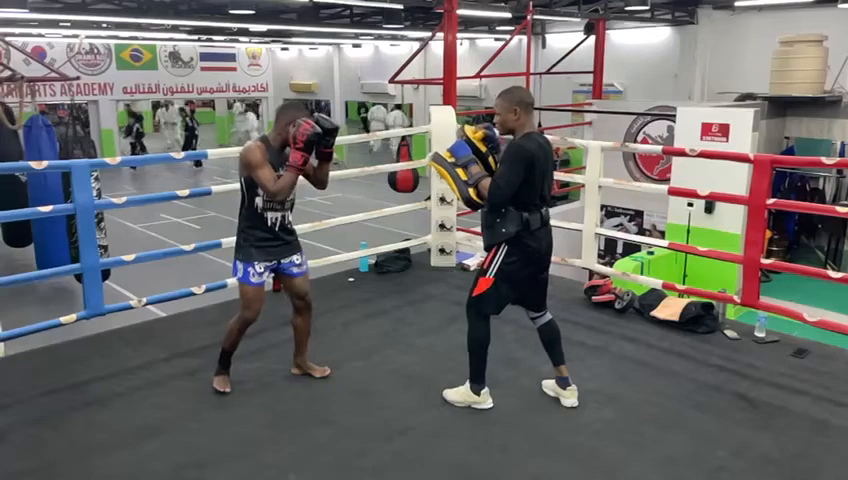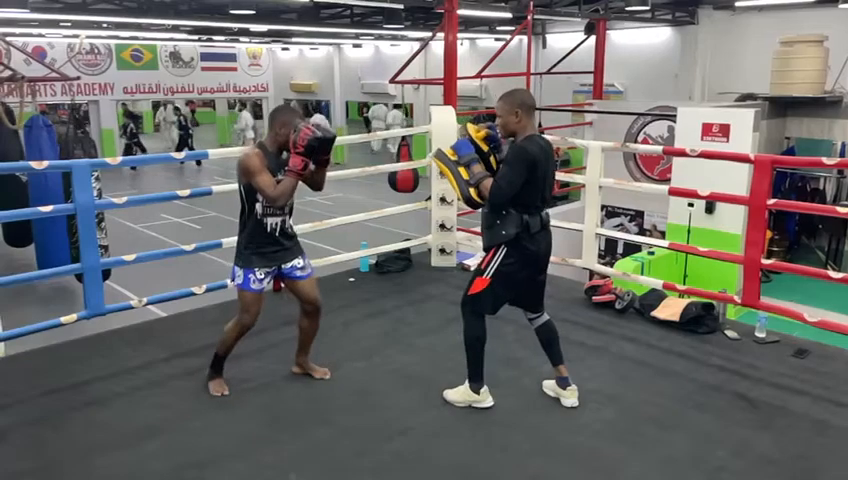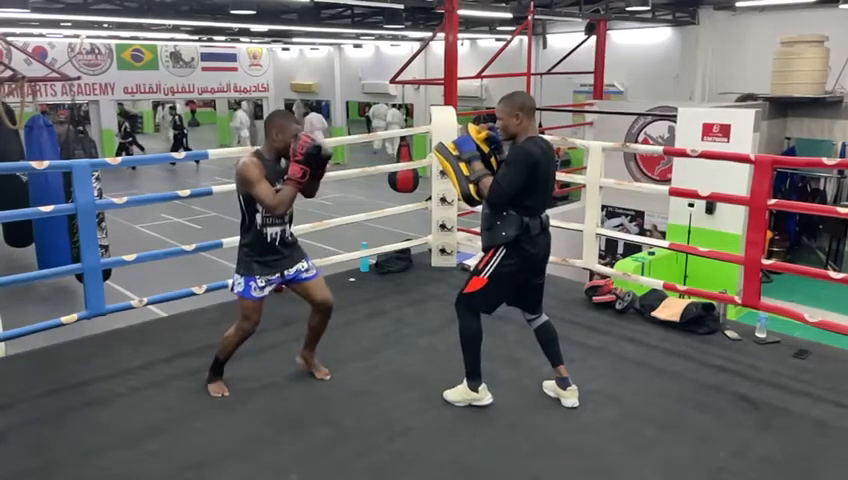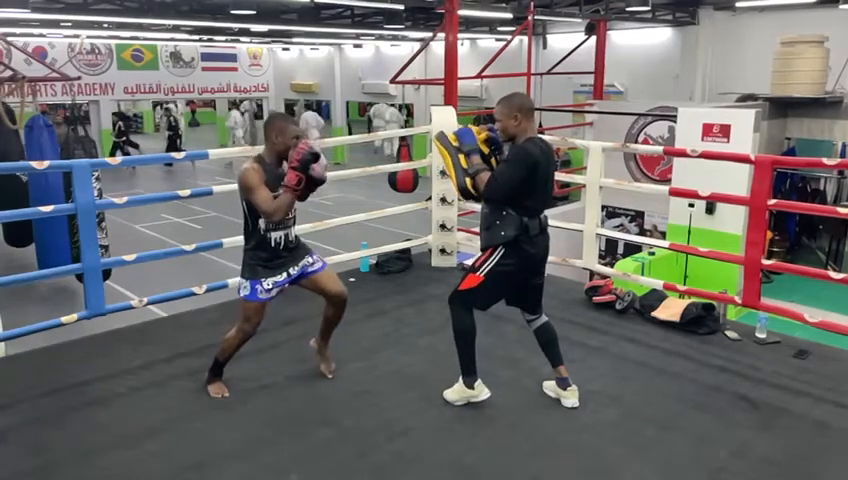
dt=0.5s
person 1, frame 1
left shoulder: (519, 149)
right shoulder: (541, 144)
left elbow: (496, 195)
left wrist: (469, 162)
left hip: (515, 243)
right hip: (537, 238)
left knee: (477, 308)
right knee: (537, 309)
left ankle: (477, 390)
right ankle: (564, 383)
person 1, frame 2
left shoulder: (522, 151)
right shoulder: (542, 146)
left elbow: (497, 196)
left wrist: (472, 161)
right wrist: (497, 151)
left hip: (515, 244)
right hip: (536, 240)
left knee: (472, 307)
right knee: (534, 310)
left ankle: (476, 389)
right ankle: (564, 384)
person 1, frame 3
left shoulder: (523, 153)
right shoulder: (543, 148)
left elbow: (495, 196)
left wrist: (473, 159)
right wrist: (497, 151)
left hip: (514, 246)
right hip: (534, 242)
left knee: (467, 305)
right knee: (533, 311)
left ankle: (475, 387)
right ankle: (564, 384)
person 1, frame 4
left shoulder: (523, 153)
right shoulder: (542, 149)
left elbow: (491, 192)
left wrist: (472, 152)
right wrist: (498, 151)
left hip: (512, 246)
right hip: (533, 242)
left knee: (460, 302)
right knee: (532, 312)
left ankle: (471, 384)
right ankle: (564, 384)
person 2, frame 1
left shoulder: (292, 150)
right shoulder: (254, 151)
left elbow: (320, 183)
right elbow: (276, 192)
left wrist: (325, 149)
right wrist: (300, 154)
left hip: (286, 240)
right hip: (254, 245)
left knee: (303, 301)
right knee: (249, 313)
left ankle: (300, 361)
right ankle: (222, 368)
person 2, frame 2
left shoulder: (289, 155)
right shoulder: (252, 158)
left elbow: (317, 185)
right elbow: (277, 197)
left wrist: (322, 156)
right wrist: (300, 159)
left hip: (287, 246)
right hip: (255, 252)
left knee: (312, 304)
right knee: (247, 319)
left ankle: (302, 361)
right ankle: (214, 371)
person 2, frame 3
left shoulder: (286, 161)
right shoulder: (250, 167)
left elbow: (309, 193)
right elbow: (277, 207)
left wrist: (316, 168)
right wrist: (299, 168)
left hip: (289, 251)
right hip: (256, 260)
left knee: (324, 302)
right knee: (247, 325)
left ankle: (307, 355)
right ankle: (214, 374)
person 2, frame 4
left shoulder: (286, 164)
right shoulder: (251, 172)
left elbow: (298, 197)
right elbow: (274, 213)
left wrist: (310, 181)
right wrist: (297, 174)
left hip: (294, 251)
right hip: (262, 262)
left knee: (338, 295)
right knee: (247, 327)
left ankle: (322, 344)
right ankle: (214, 375)
